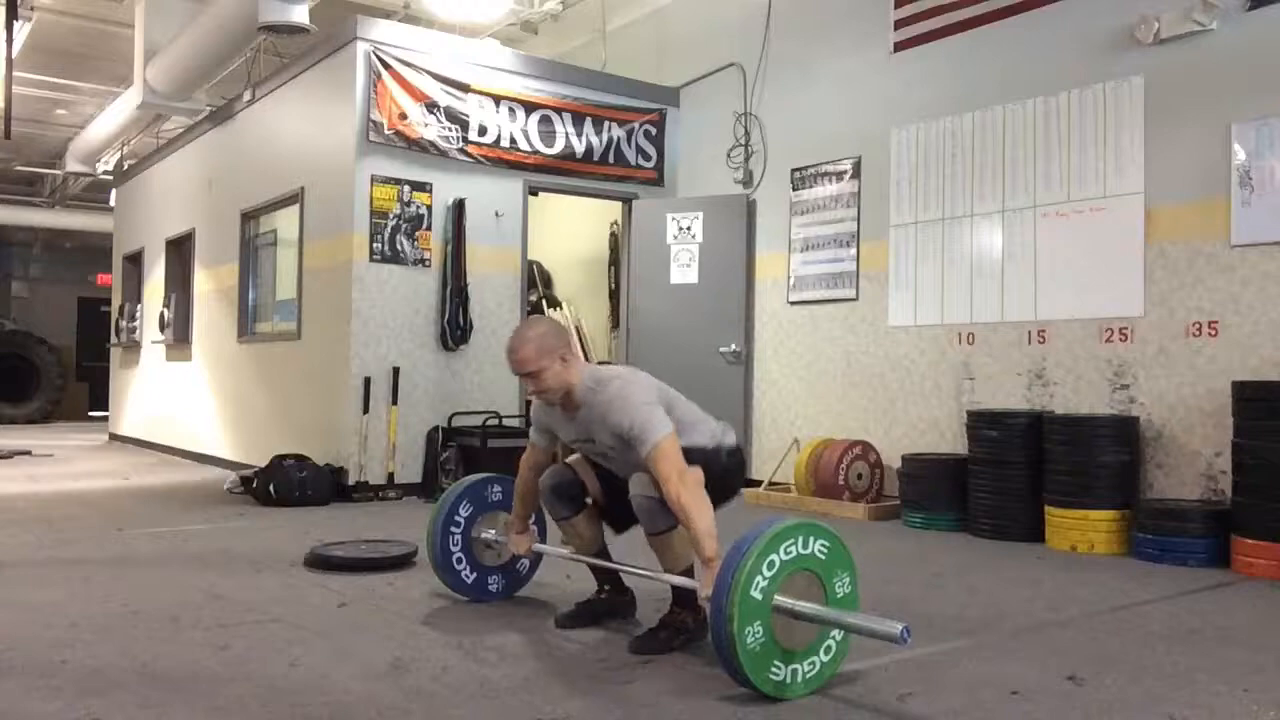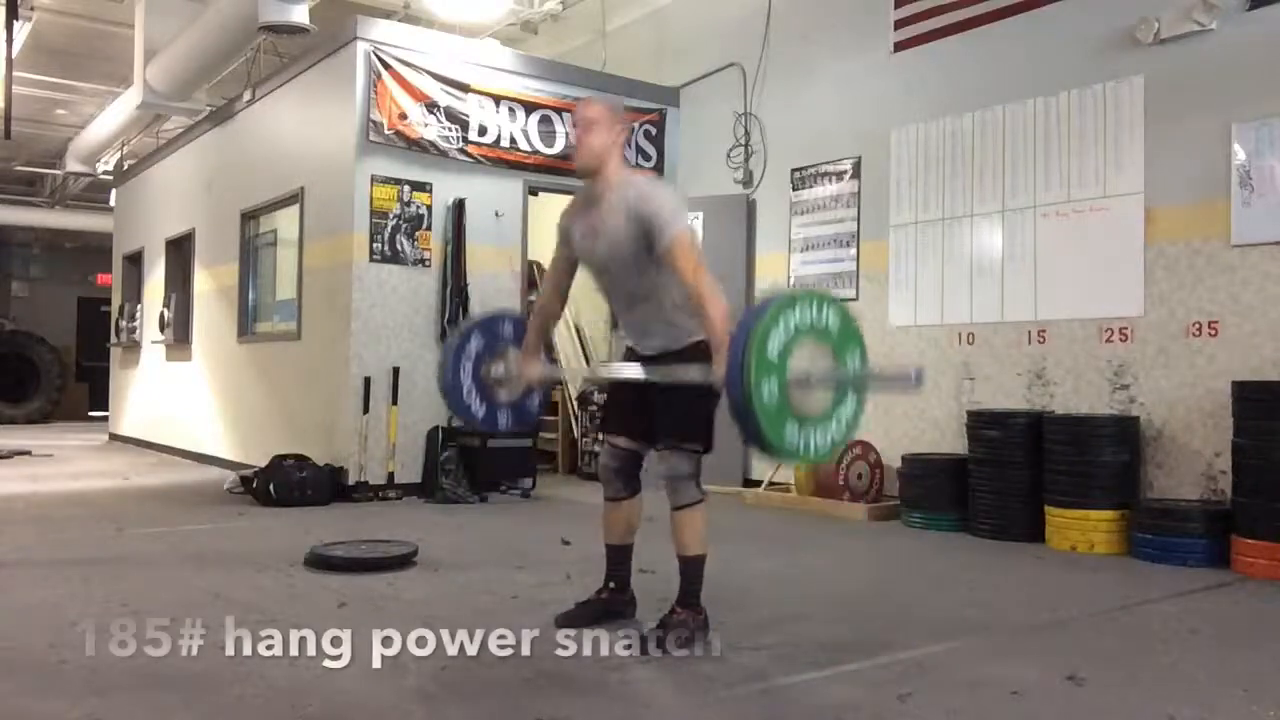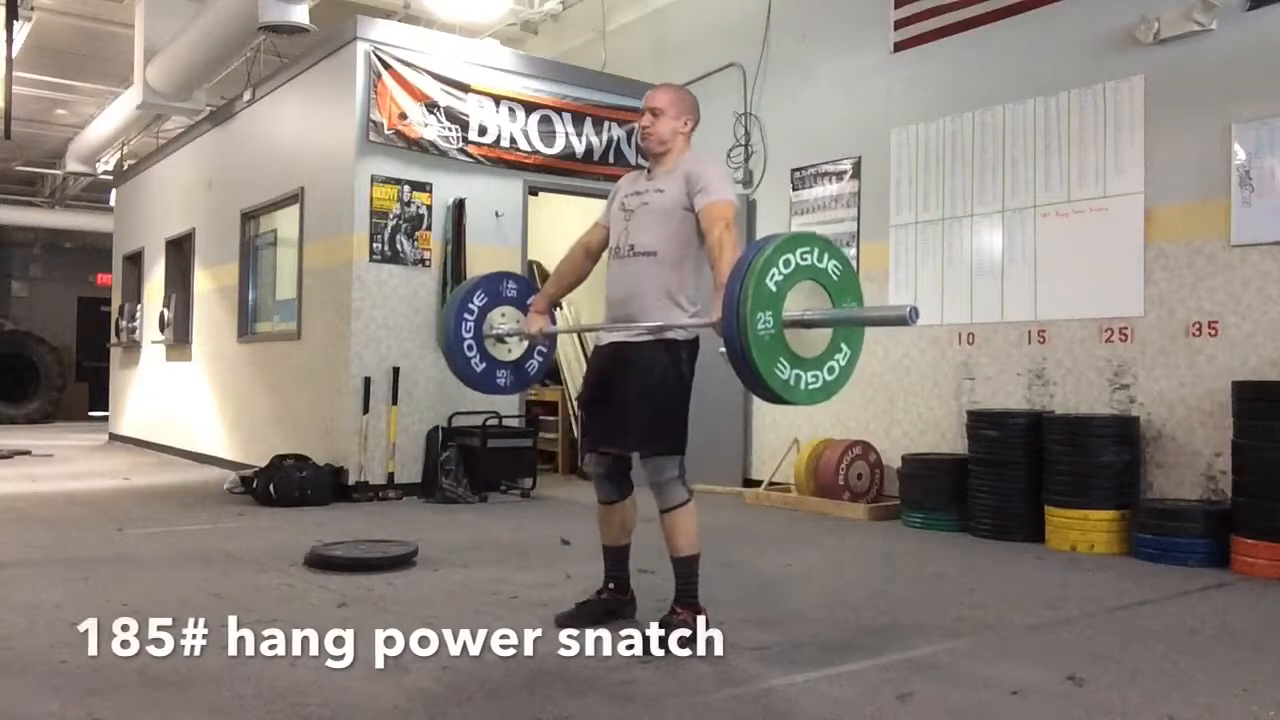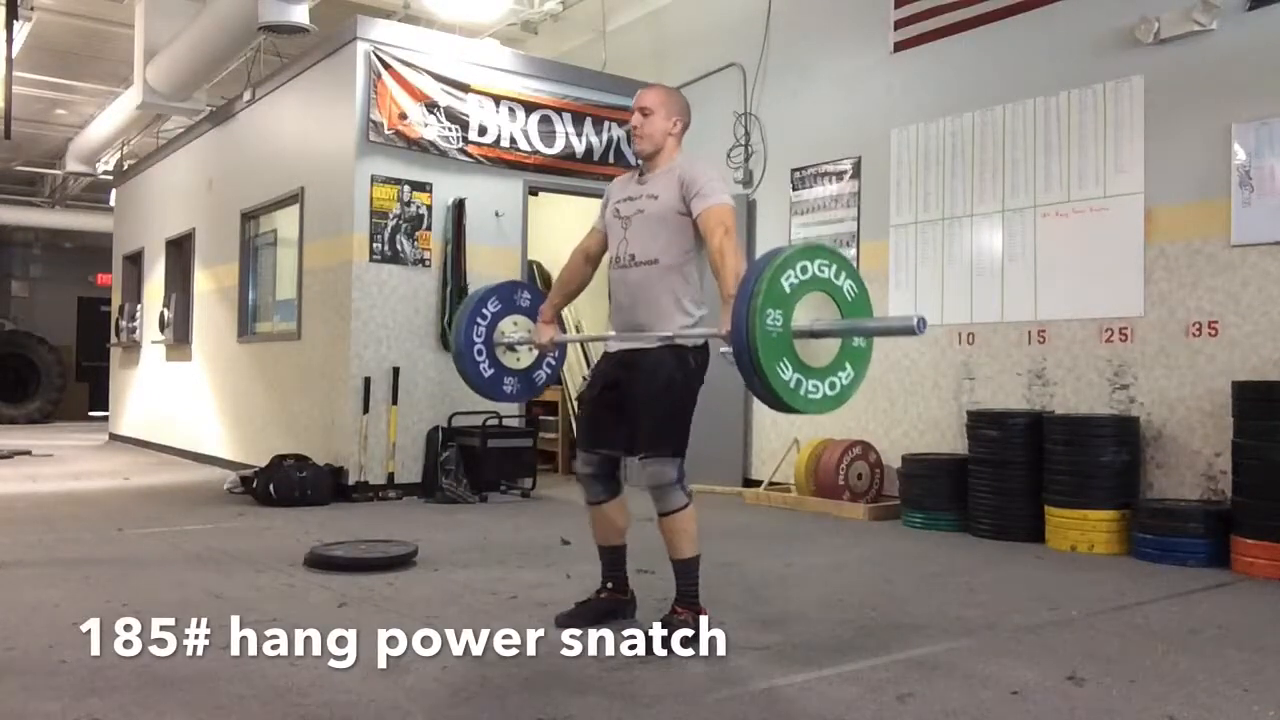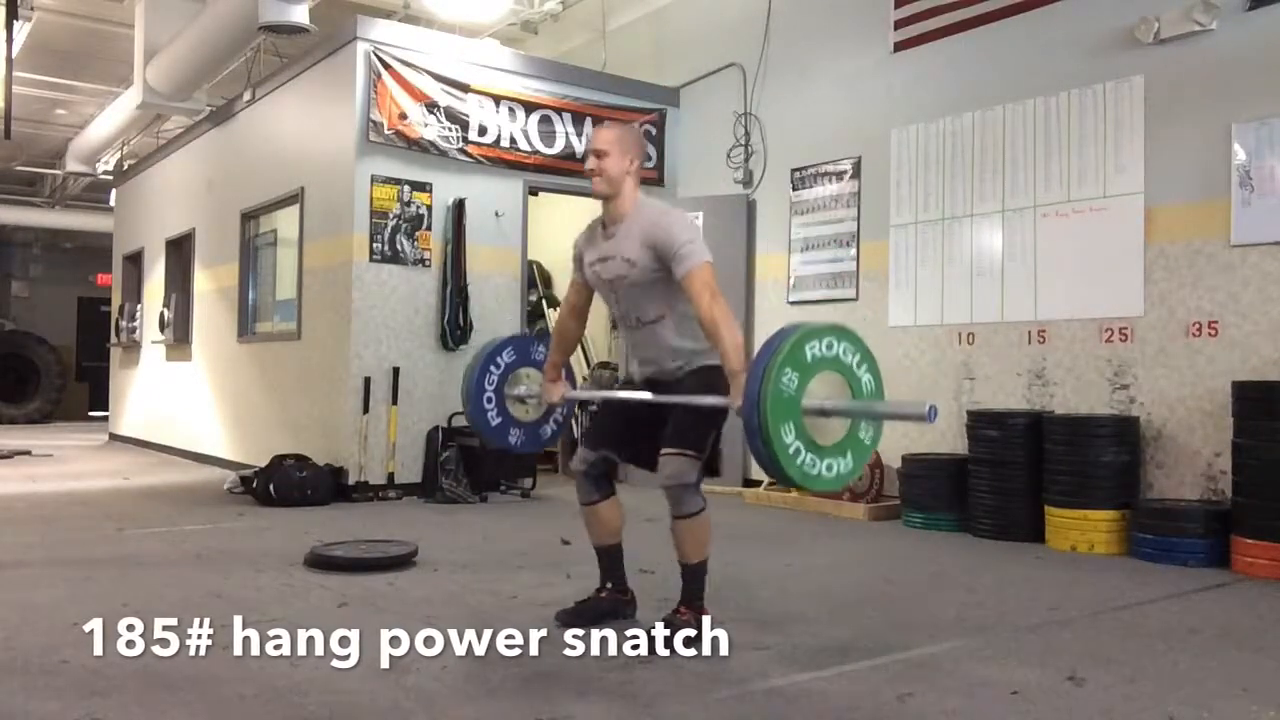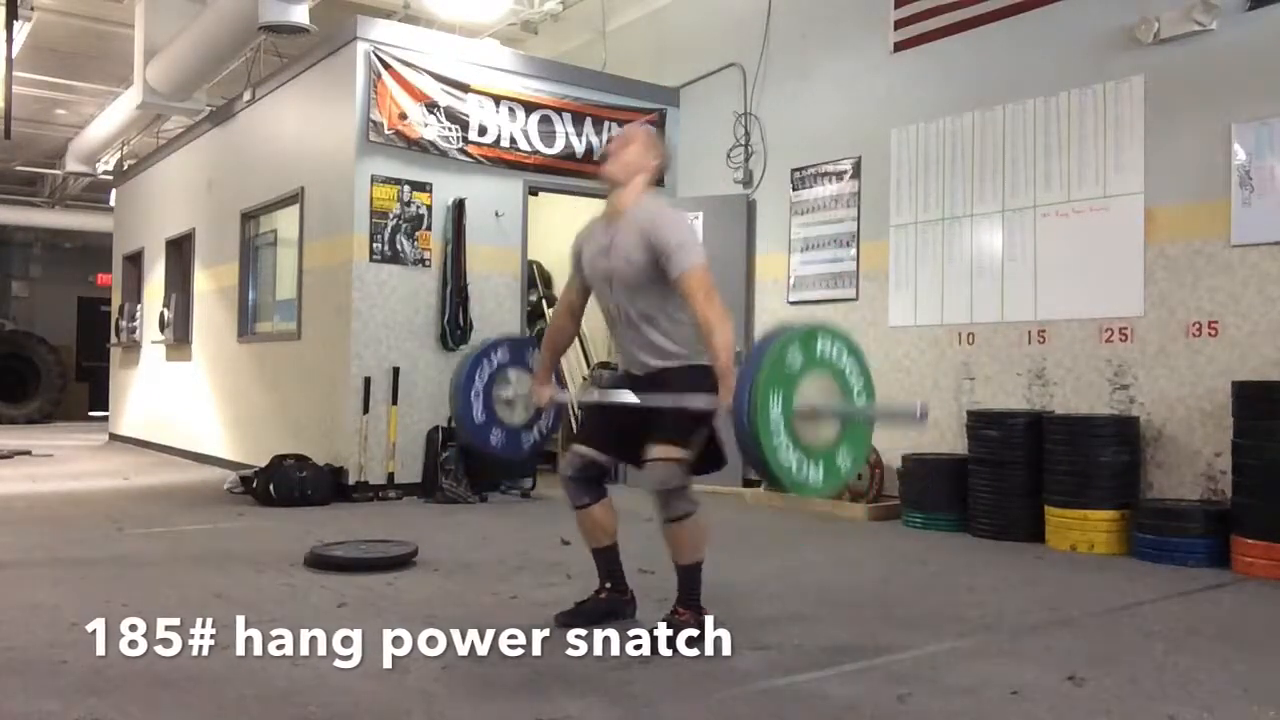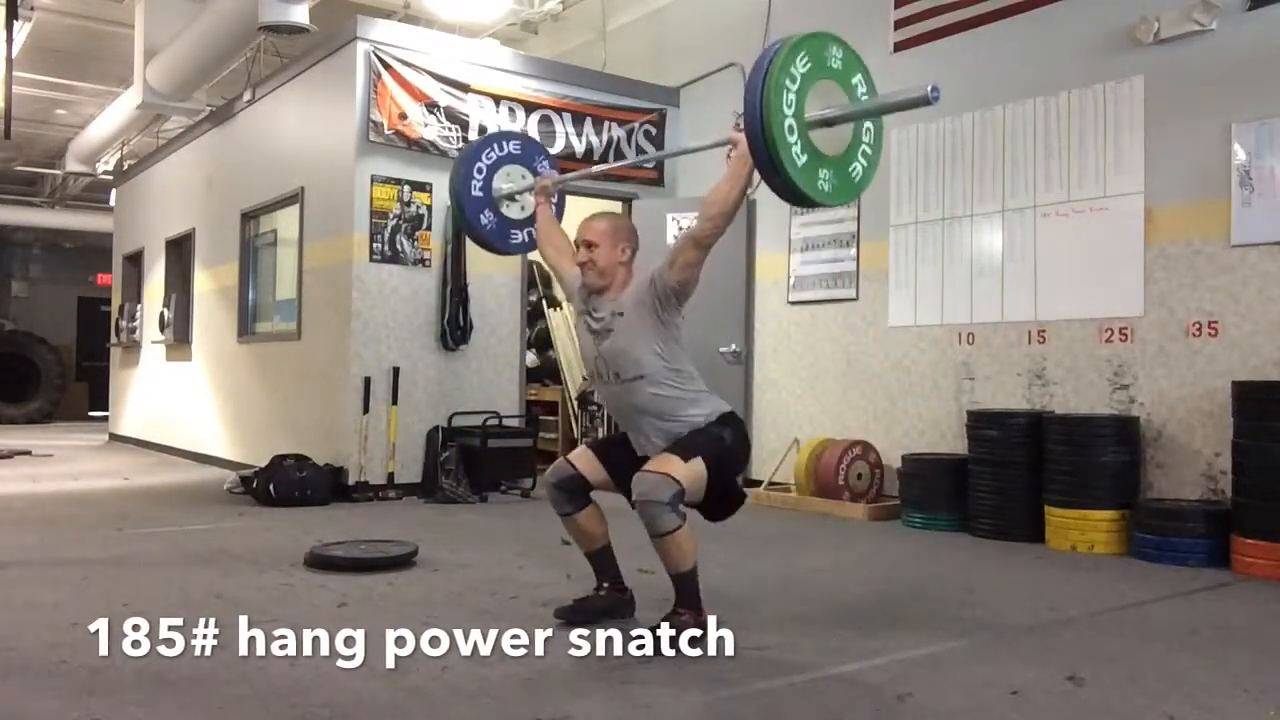
dt=0.7s
person 1, frame 1
left shoulder: (623, 397)
right shoulder: (546, 406)
left elbow: (677, 483)
right elbow: (532, 466)
left wrist: (712, 563)
right wrist: (519, 526)
left hip: (711, 456)
left knee: (645, 488)
right knee: (554, 483)
left ankle: (687, 612)
right ankle: (612, 591)
person 1, frame 2
left shoulder: (647, 199)
right shoulder: (575, 214)
left elbow: (693, 274)
right elbow: (554, 287)
left wrist: (725, 353)
right wrist: (531, 353)
left hip: (688, 345)
right hip: (642, 349)
left knee: (677, 467)
right knee: (616, 463)
left ankle: (690, 610)
right ankle: (616, 591)
person 1, frame 3
left shoulder: (700, 174)
right shoulder: (626, 185)
left elbow: (721, 231)
right elbow: (587, 248)
left wrist: (726, 298)
right wrist: (541, 304)
left hip: (662, 343)
right hip: (611, 343)
left knee: (663, 471)
right knee: (604, 468)
left ankle: (689, 608)
right ankle: (616, 591)
person 1, frame 4
left shoulder: (693, 178)
right shoulder: (619, 189)
left elbow: (721, 237)
right elbow: (585, 257)
left wrist: (733, 306)
right wrist: (547, 316)
left hip: (673, 349)
right hip: (621, 350)
left knee: (658, 472)
right knee: (595, 467)
left ankle: (689, 608)
right ankle: (615, 591)
person 1, frame 5
left shoulder: (664, 225)
right shoulder: (588, 240)
left elbow: (709, 302)
right elbow: (574, 311)
left wrist: (739, 380)
right wrist: (553, 373)
left hip: (698, 370)
right hip: (647, 374)
left knee: (677, 475)
right knee: (589, 463)
left ankle: (692, 609)
right ankle: (614, 590)
person 1, frame 6
left shoulder: (661, 224)
right shoulder: (589, 236)
left elbow: (705, 302)
right elbow: (568, 309)
left wrist: (729, 383)
right wrist: (542, 376)
left hip: (686, 371)
right hip: (637, 372)
left knee: (665, 478)
right knee: (579, 466)
left ankle: (689, 611)
right ankle: (614, 592)
person 1, frame 7
left shoulder: (654, 296)
right shoulder: (583, 293)
left elbow: (704, 231)
right elbow: (553, 248)
left wrist: (745, 159)
right wrist: (541, 201)
left hip: (709, 433)
right hip: (643, 438)
left knee: (654, 489)
right knee: (562, 479)
left ankle: (690, 612)
right ankle: (613, 589)
